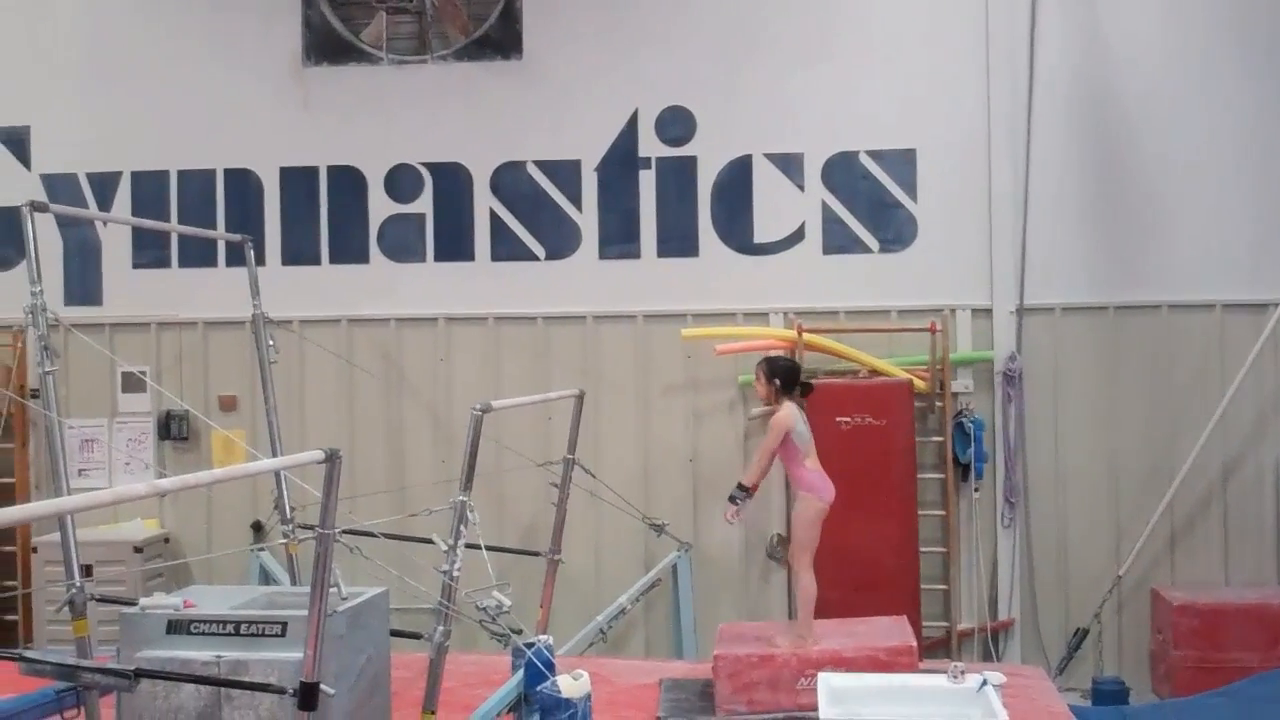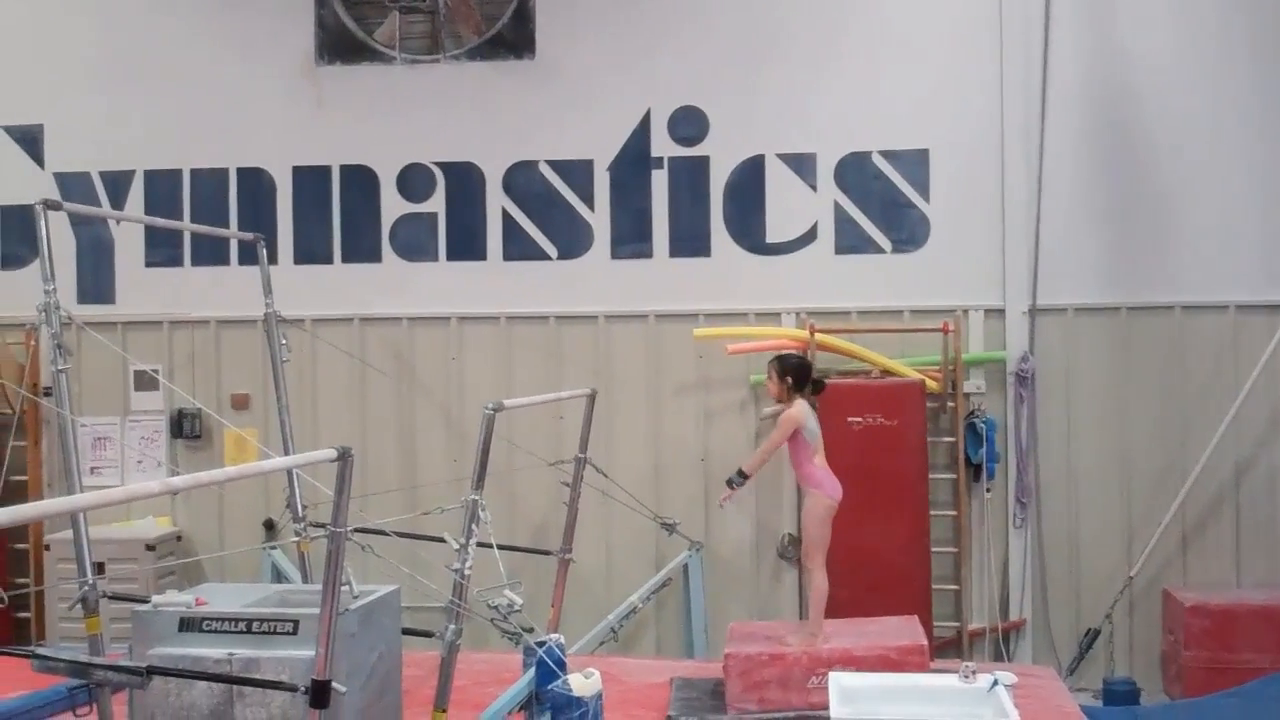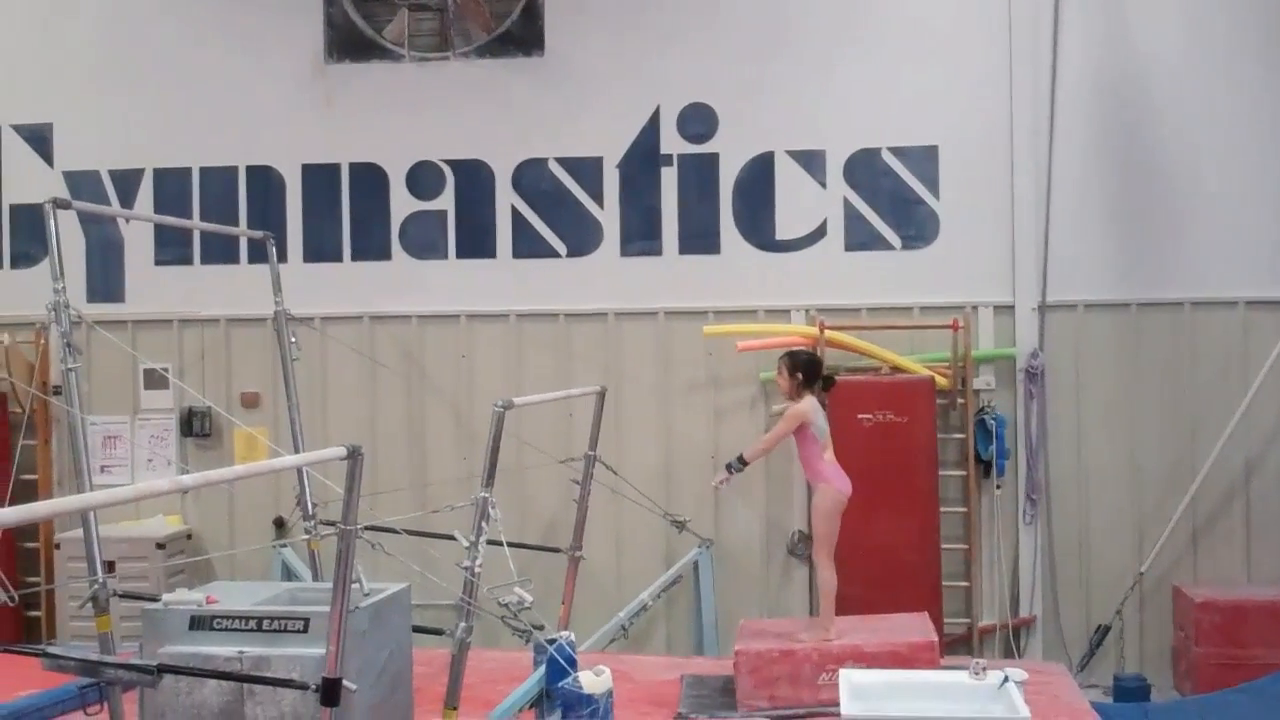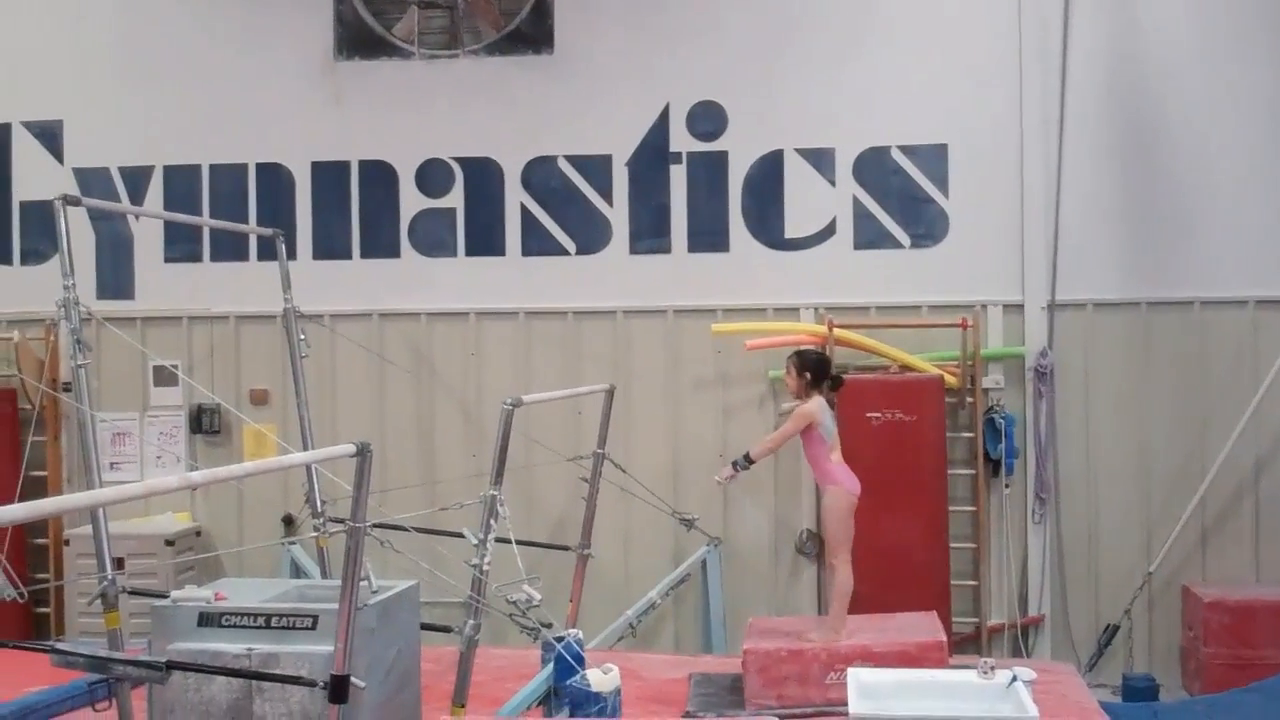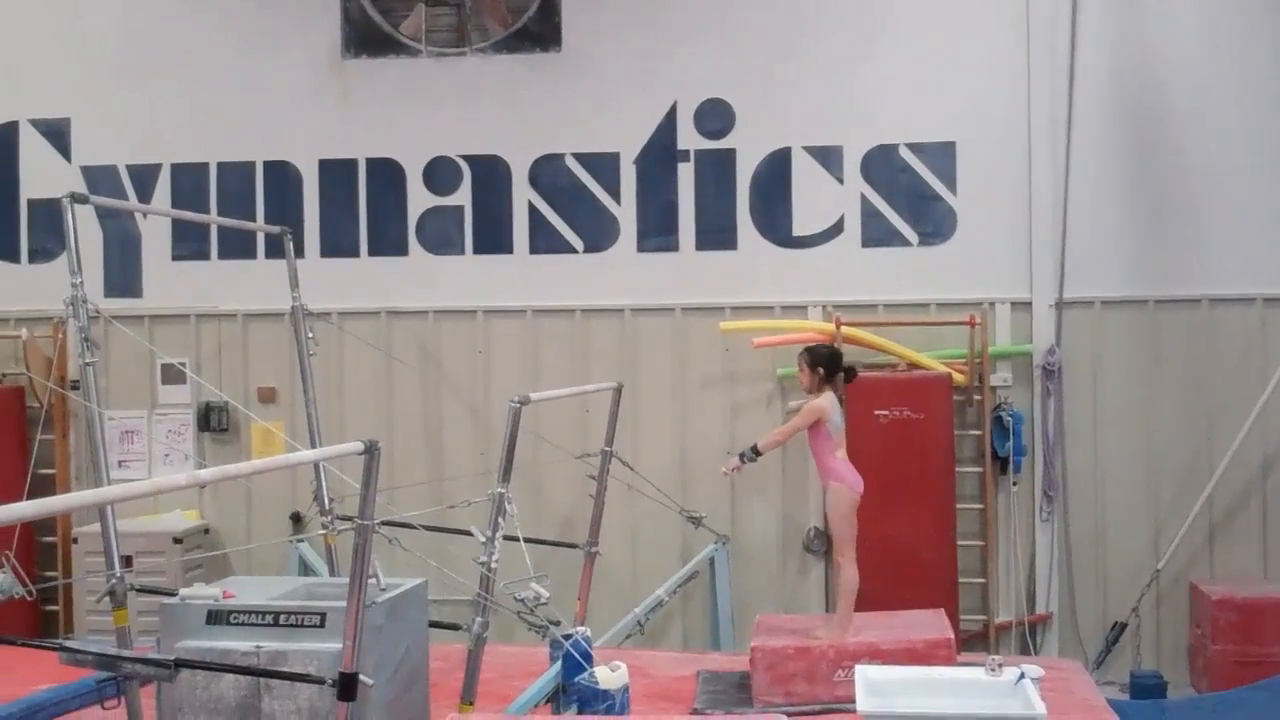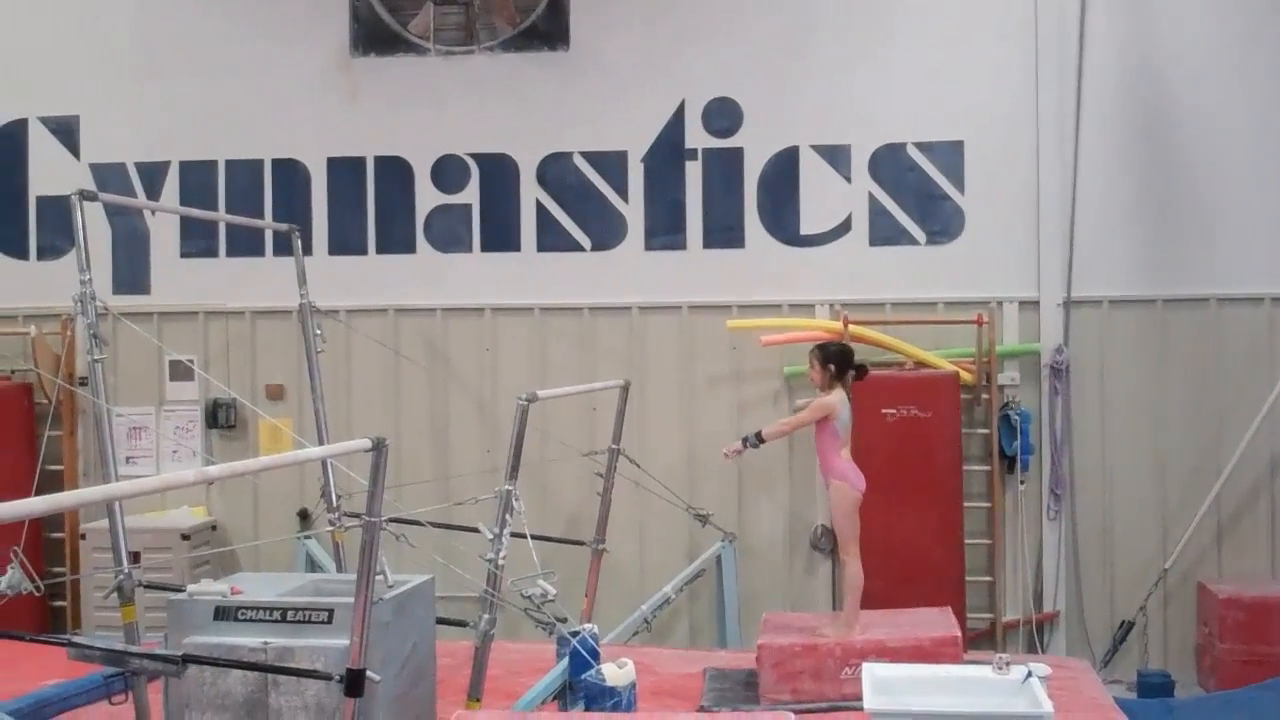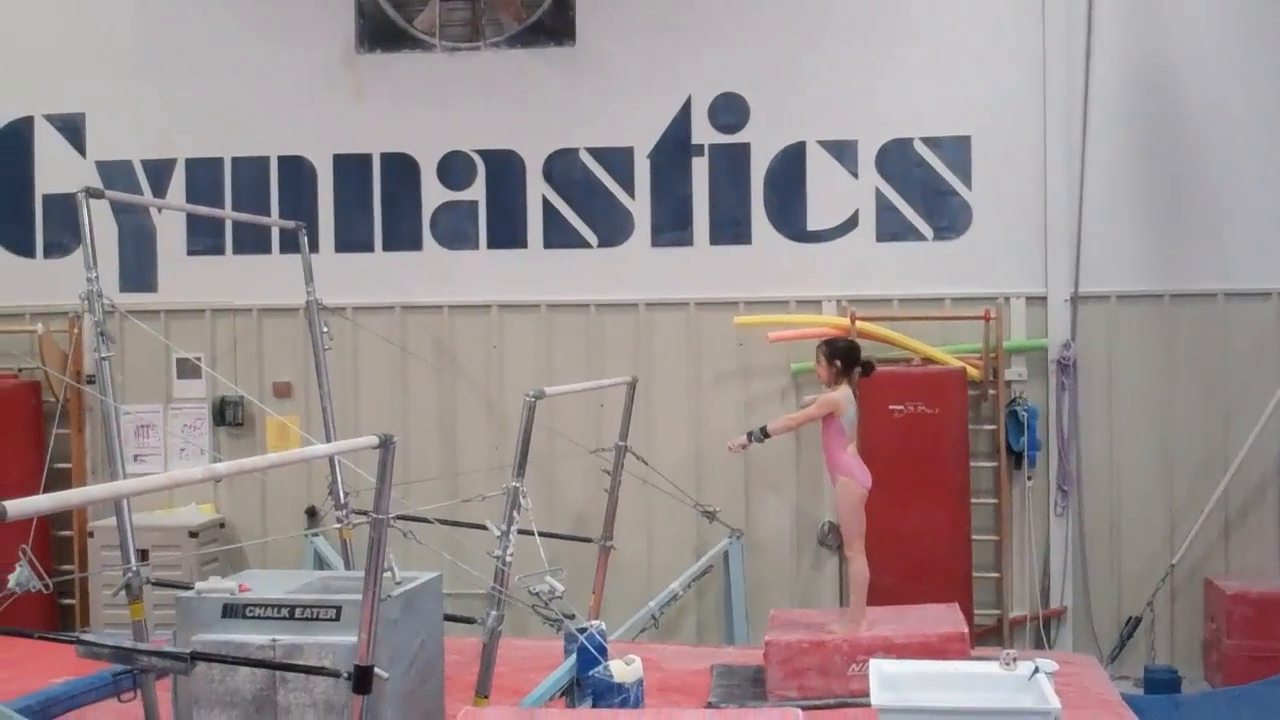
dt=0.2s
person 1, frame 1
left shoulder: (782, 417)
right shoulder: (789, 411)
left elbow: (760, 461)
right elbow: (767, 460)
left wrist: (736, 498)
right wrist: (745, 495)
left hip: (811, 491)
right hip: (811, 489)
left knee: (802, 565)
right knee: (797, 562)
left ankle: (802, 634)
right ankle: (803, 629)
person 1, frame 2
left shoulder: (792, 413)
right shoulder: (799, 409)
left elbow: (764, 453)
right elbow: (768, 453)
left wrist: (733, 483)
right wrist: (739, 481)
left hip: (819, 489)
right hip: (818, 488)
left knee: (814, 563)
right knee: (810, 561)
left ankle: (813, 632)
right ankle: (812, 628)
person 1, frame 3
left shoulder: (800, 409)
right shoulder: (807, 405)
left elbow: (766, 444)
right elbow: (770, 443)
left wrist: (731, 468)
right wrist: (737, 467)
left hip: (828, 485)
right hip: (827, 484)
left knee: (822, 557)
right knee: (821, 557)
left ankle: (825, 626)
right ankle: (824, 623)
person 1, frame 4
left shoulder: (808, 409)
right shoulder: (815, 405)
left elbow: (773, 443)
right elbow: (776, 441)
left wrist: (736, 465)
right wrist: (741, 465)
left hip: (838, 486)
right hip: (835, 485)
left knee: (839, 559)
right knee: (833, 558)
left ankle: (836, 627)
right ankle: (833, 623)
person 1, frame 5
left shoulder: (819, 404)
right shoulder: (826, 400)
left elbow: (781, 436)
right elbow: (785, 434)
left wrist: (743, 456)
right wrist: (748, 456)
left hip: (840, 483)
right hip: (839, 482)
left knee: (845, 556)
right knee: (840, 556)
left ankle: (843, 625)
right ankle: (841, 622)
person 1, frame 6
left shoulder: (829, 401)
right shoulder: (836, 398)
left elbow: (787, 426)
right elbow: (793, 423)
left wrist: (746, 442)
right wrist: (750, 442)
left hip: (842, 481)
right hip: (843, 480)
left knee: (849, 554)
right knee: (847, 554)
left ankle: (849, 624)
right ankle: (848, 621)
person 1, frame 7
left shoulder: (835, 397)
right shoulder: (843, 394)
left elbow: (793, 421)
right elbow: (799, 419)
left wrist: (750, 436)
right wrist: (755, 436)
left hip: (849, 478)
right hip: (849, 477)
left knee: (854, 550)
right knee: (852, 550)
left ankle: (856, 621)
right ankle: (855, 617)
